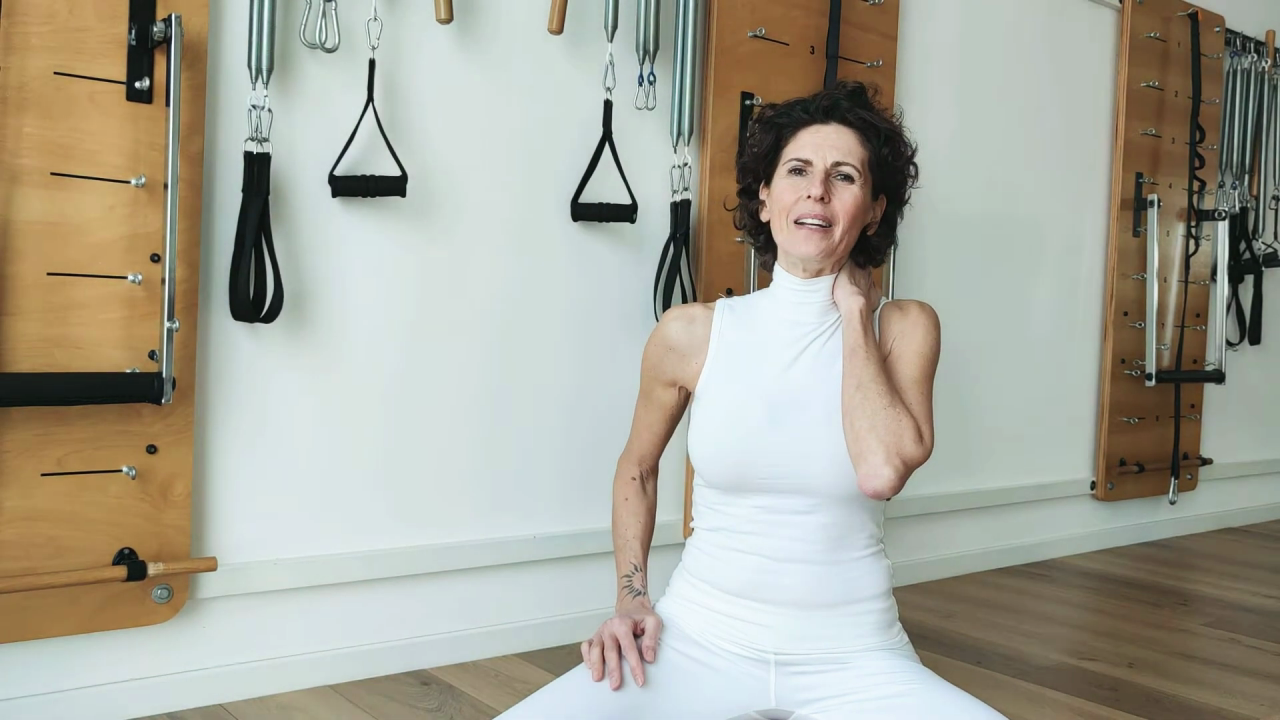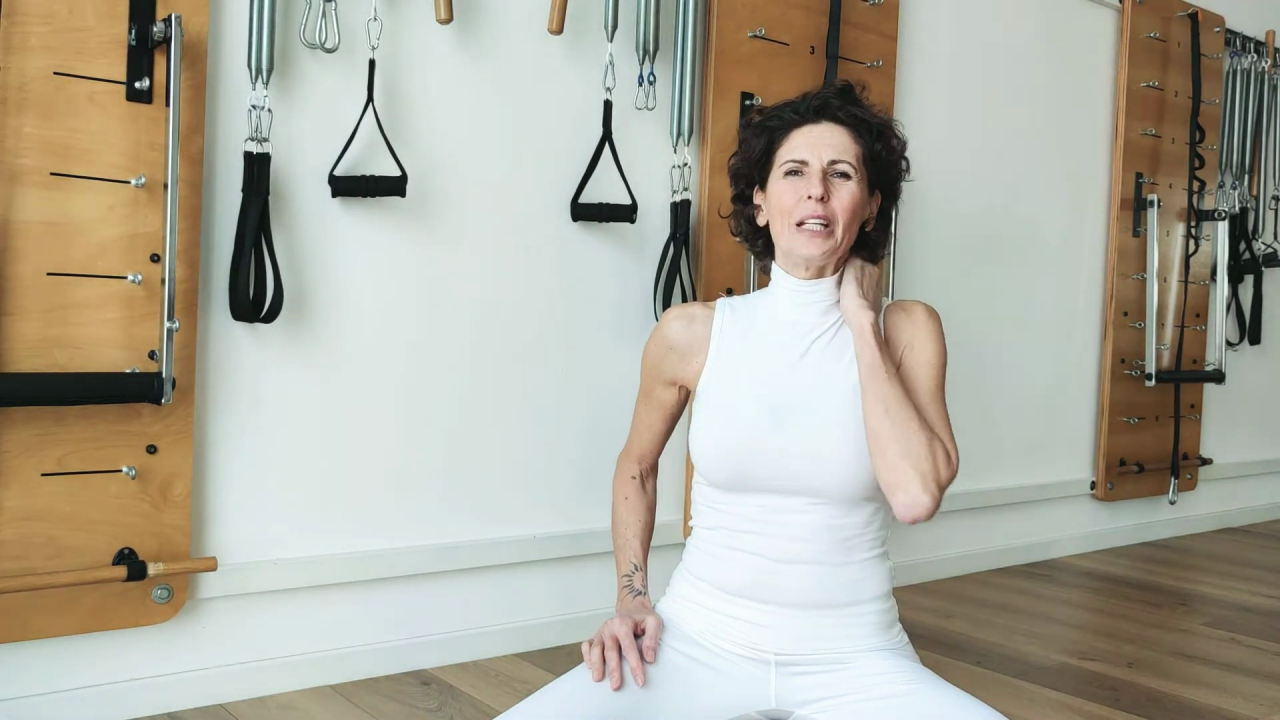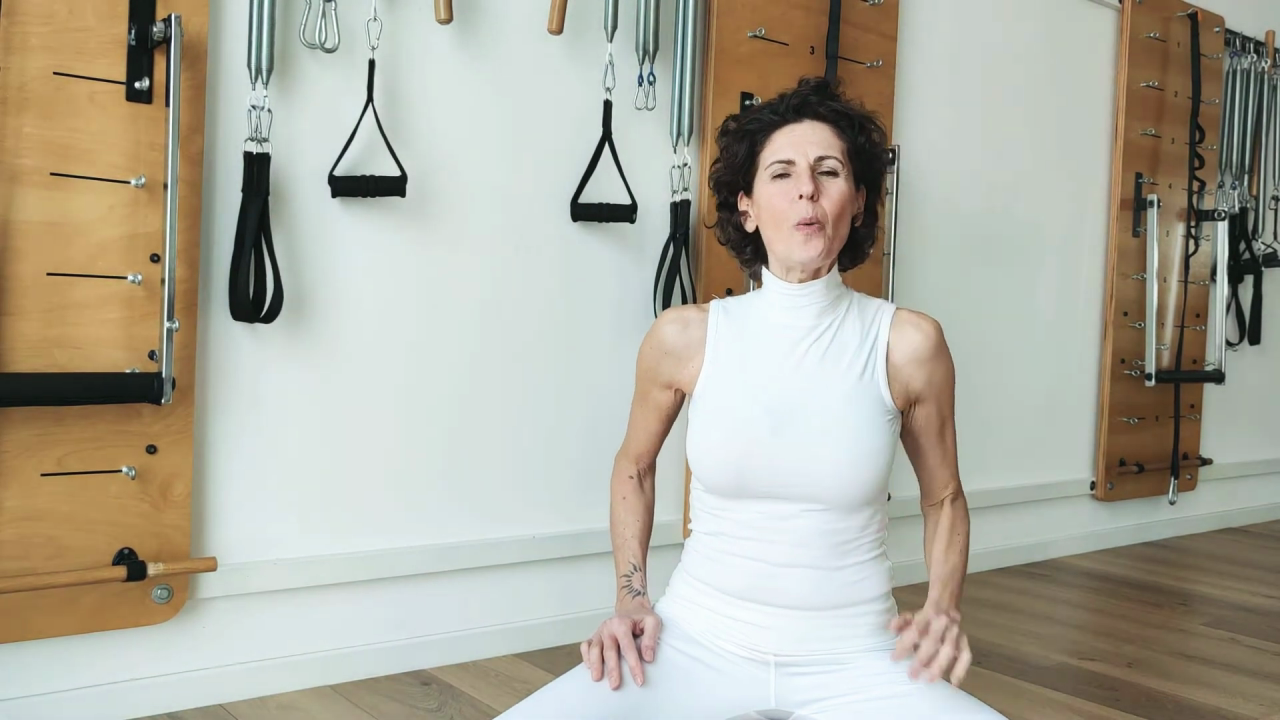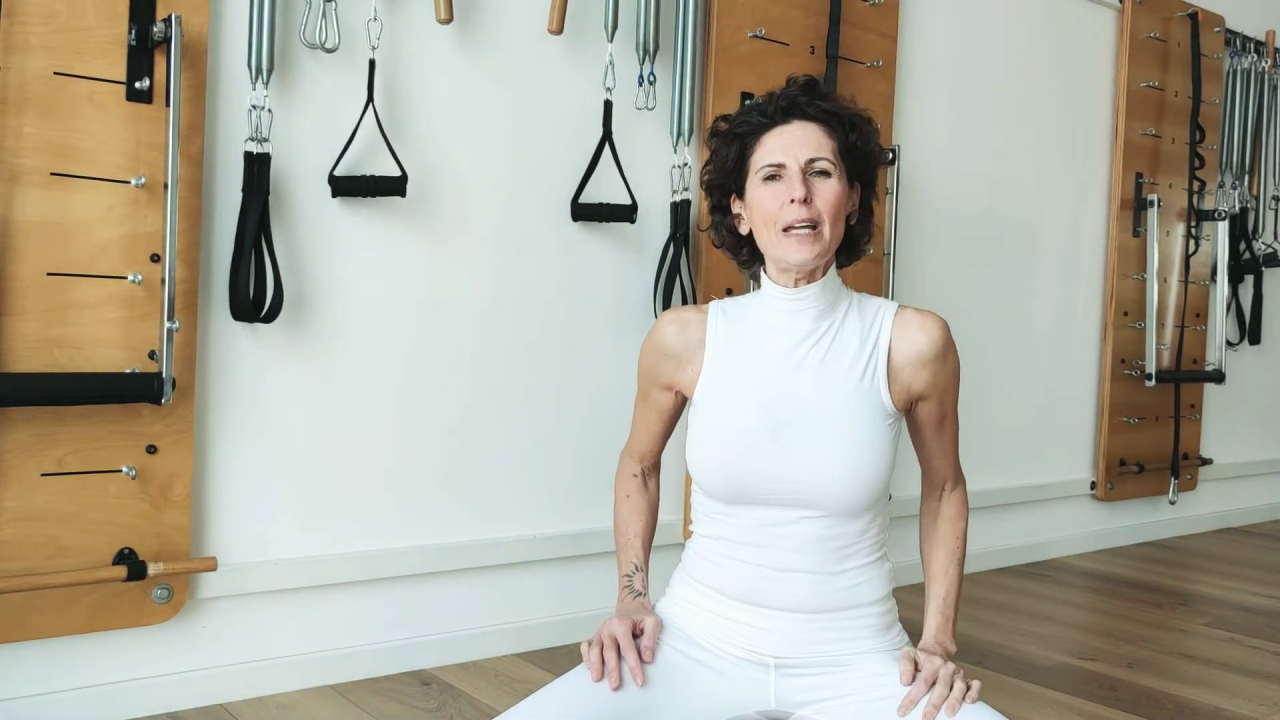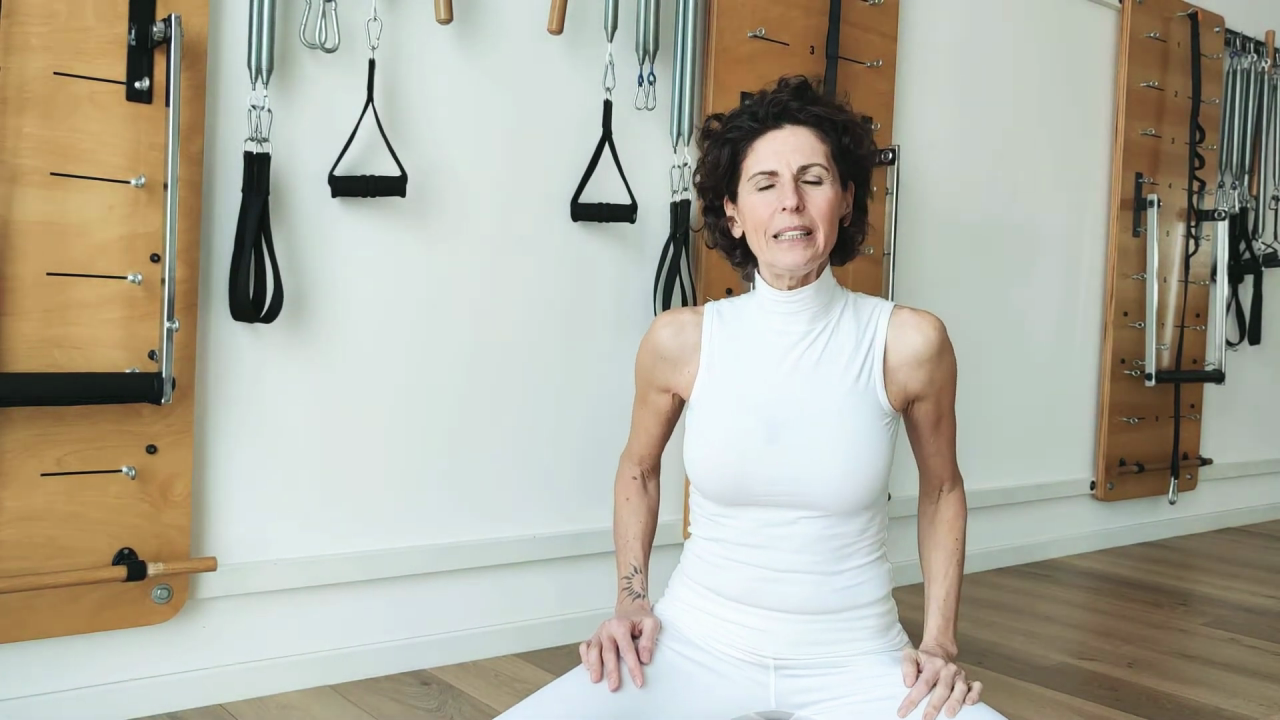
dt=0.5s
person 1, frame 1
left shoulder: (904, 327)
right shoulder: (690, 333)
left elbow: (882, 471)
right elbow: (636, 467)
left wrist: (854, 311)
right wrist: (631, 599)
left hip: (850, 657)
right hip: (699, 640)
person 1, frame 2
left shoulder: (906, 329)
right shoulder: (690, 331)
left elbow: (916, 494)
right elbow: (637, 466)
left wrist: (860, 319)
right wrist: (630, 599)
left hip: (852, 659)
right hip: (698, 640)
person 1, frame 3
left shoulder: (907, 343)
right shoulder: (684, 335)
left elbow: (943, 497)
right elbow: (633, 467)
left wrist: (941, 611)
right wrist: (630, 600)
left hip: (851, 658)
right hip: (699, 642)
person 1, frame 4
left shoulder: (912, 342)
right shoulder: (683, 337)
left elbow: (944, 487)
right elbow: (639, 464)
left wrist: (938, 641)
right wrist: (631, 599)
left hip: (851, 660)
right hip: (699, 642)
person 1, frame 5
left shoulder: (908, 341)
right shoulder: (678, 339)
left elbow: (942, 489)
right elbow: (638, 470)
left wrist: (940, 642)
right wrist: (629, 602)
left hip: (850, 661)
right hip: (697, 644)
